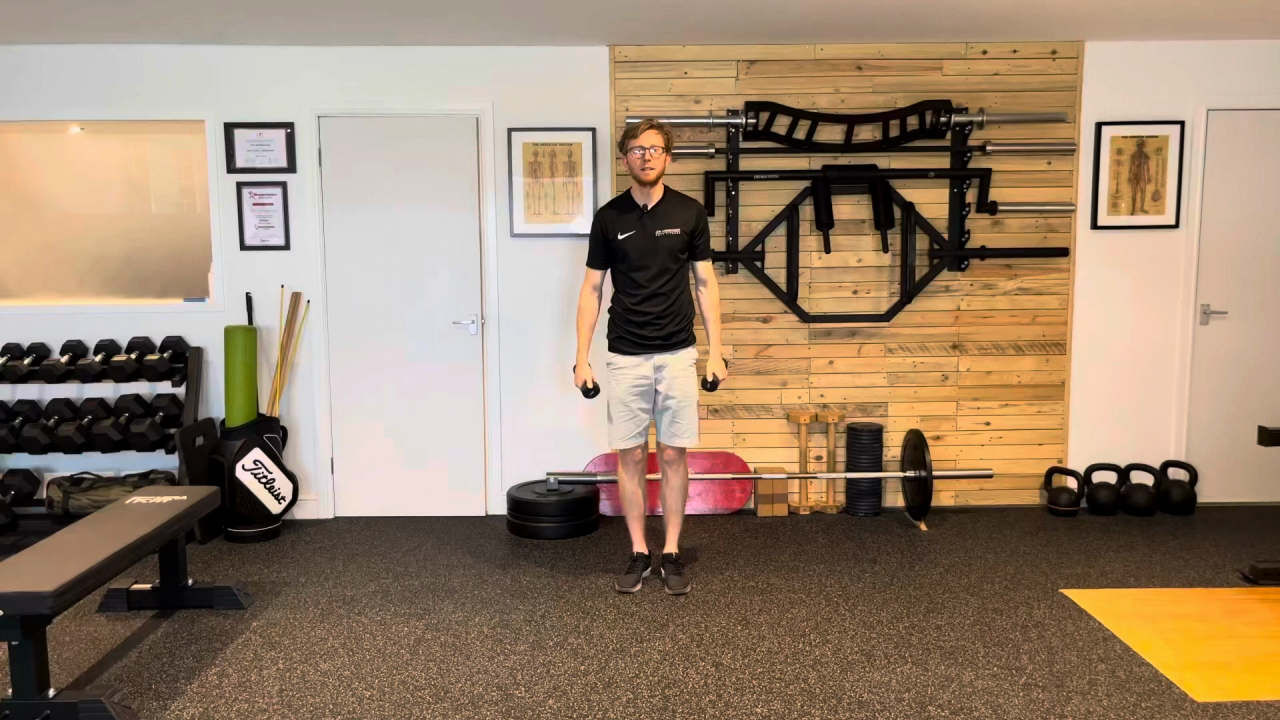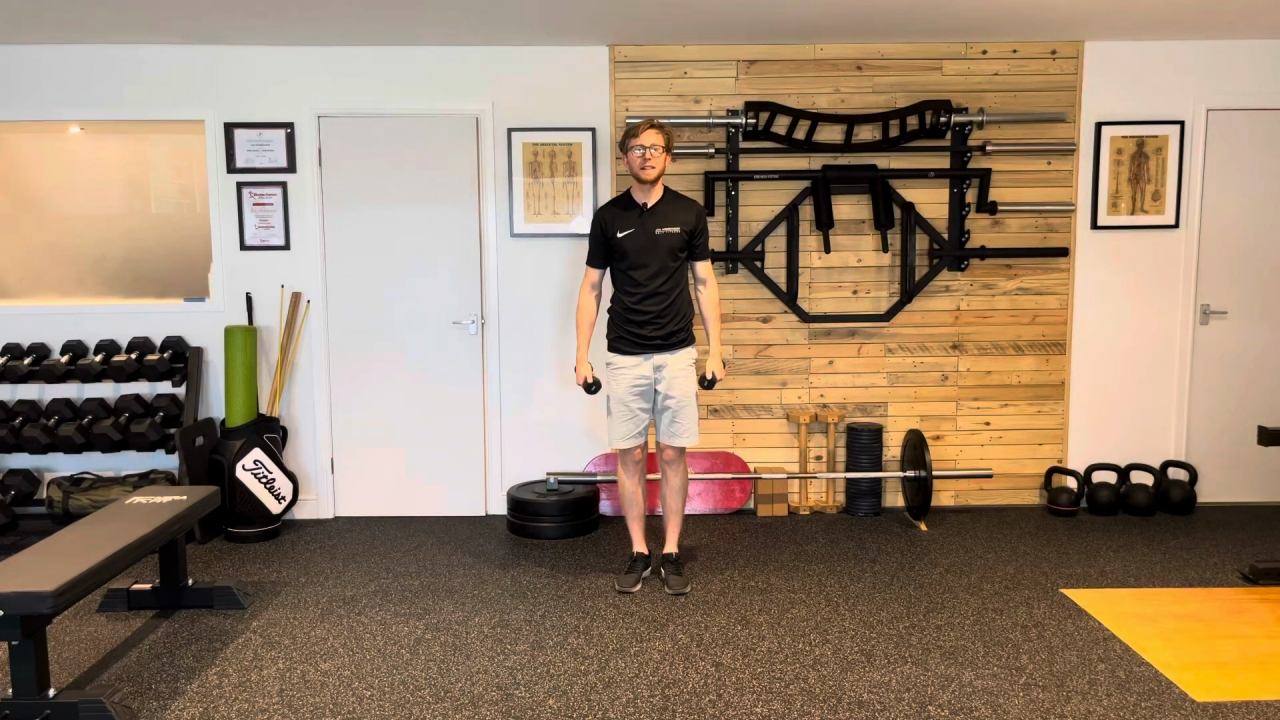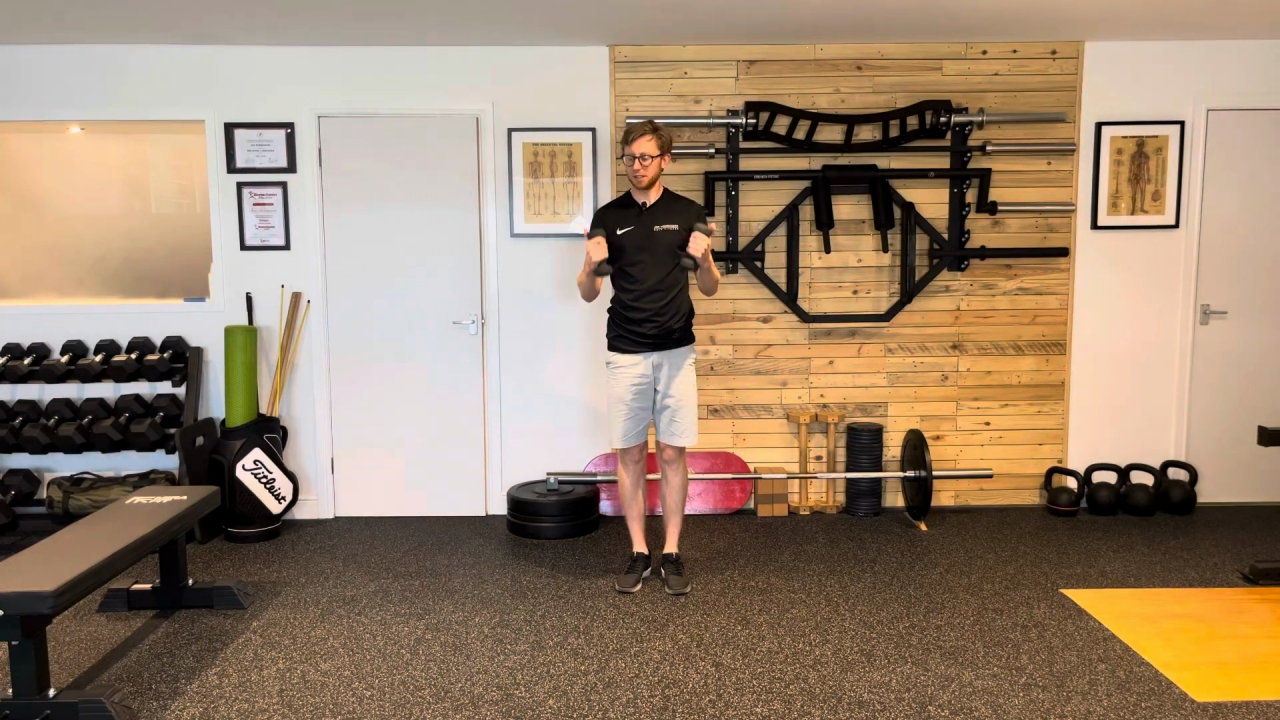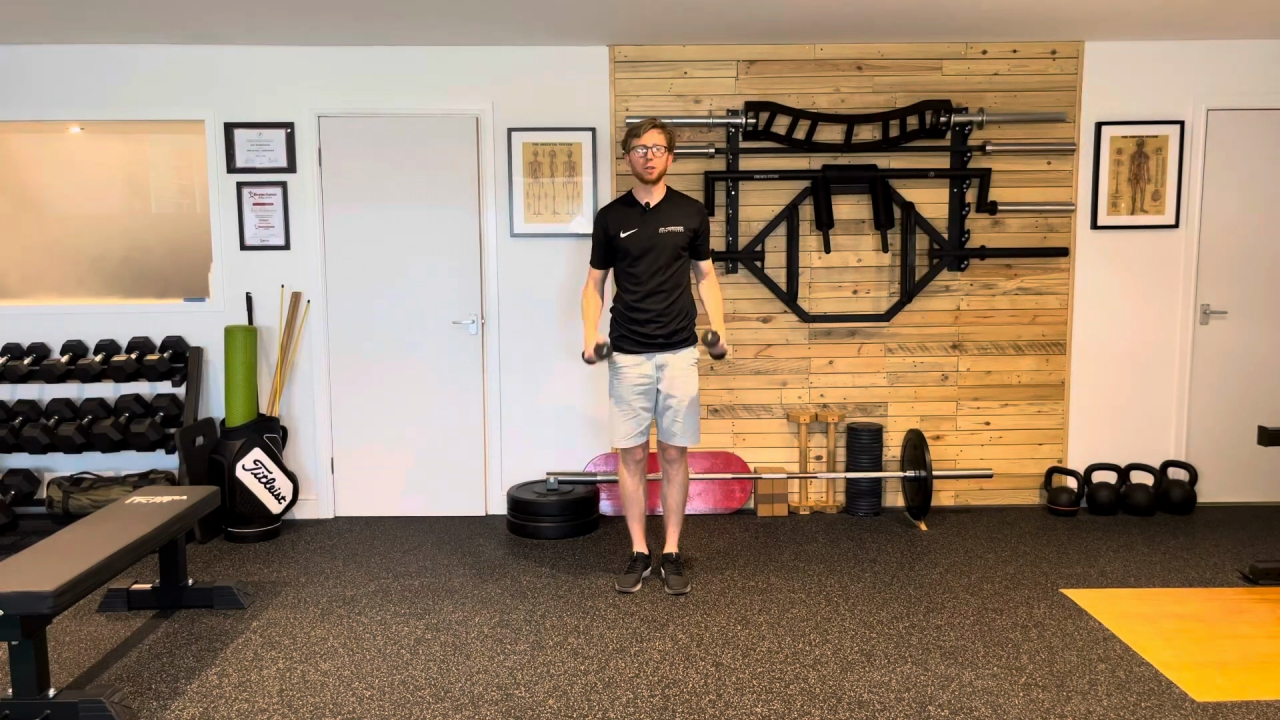
dt=1s
person 1, frame 1
left shoulder: (690, 212)
right shoulder: (608, 217)
left elbow: (705, 283)
right elbow: (592, 288)
left wrist: (716, 351)
right wrist: (581, 357)
left hip: (677, 354)
right hip: (625, 356)
left knee: (673, 455)
right knee: (630, 456)
left ankle: (671, 553)
right ankle: (638, 552)
person 1, frame 2
left shoulder: (689, 212)
right shoulder: (608, 216)
left elbow: (705, 283)
right elbow: (591, 288)
left wrist: (715, 350)
right wrist: (581, 354)
left hip: (677, 354)
right hip: (625, 356)
left knee: (673, 454)
right knee: (630, 455)
left ankle: (671, 553)
right ankle: (638, 553)
person 1, frame 3
left shoulder: (688, 212)
right shoulder: (609, 216)
left elbow: (710, 286)
right elbow: (588, 292)
left wrist: (704, 260)
right wrist: (591, 265)
left hip: (675, 351)
right hip: (625, 353)
left knee: (673, 453)
right knee: (630, 453)
left ankle: (671, 553)
right ankle: (638, 552)
person 1, frame 4
left shoulder: (691, 212)
right shoulder: (610, 216)
left elbow: (705, 275)
right elbow: (594, 284)
left wrist: (716, 327)
right wrist: (592, 333)
left hip: (678, 352)
right hip: (628, 354)
left knee: (674, 453)
right knee: (631, 454)
left ankle: (671, 553)
right ankle: (638, 552)
